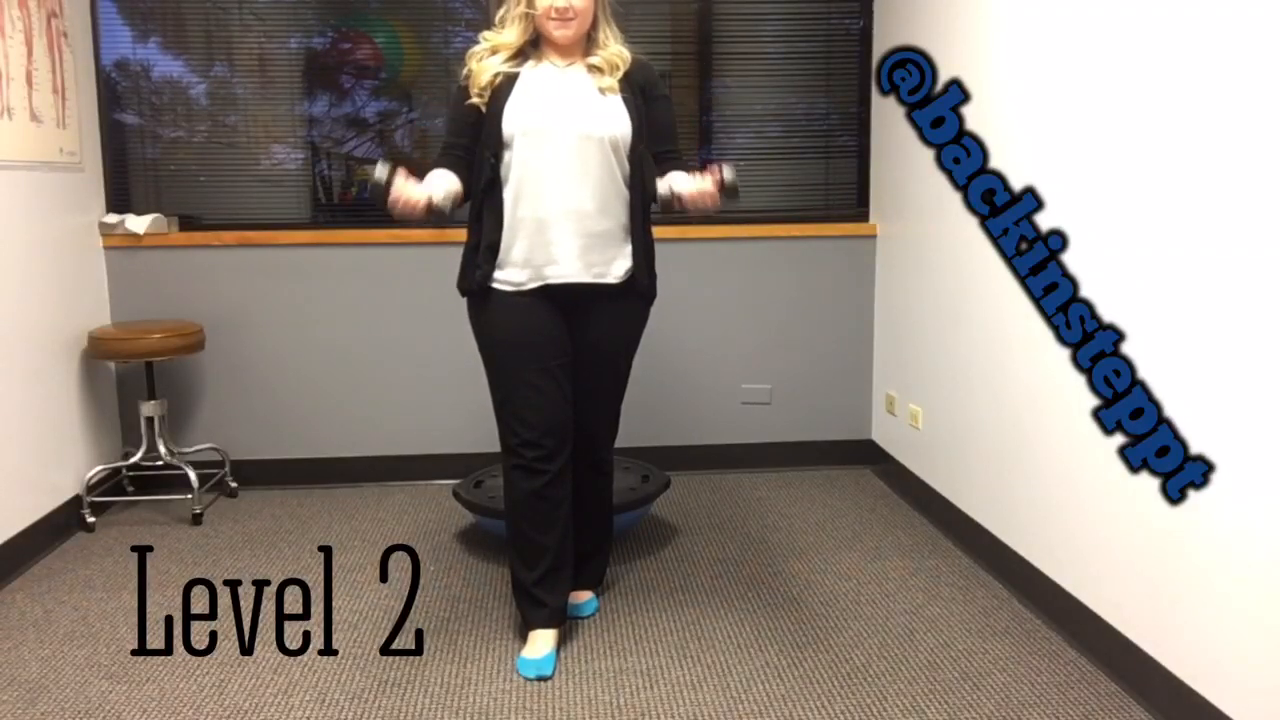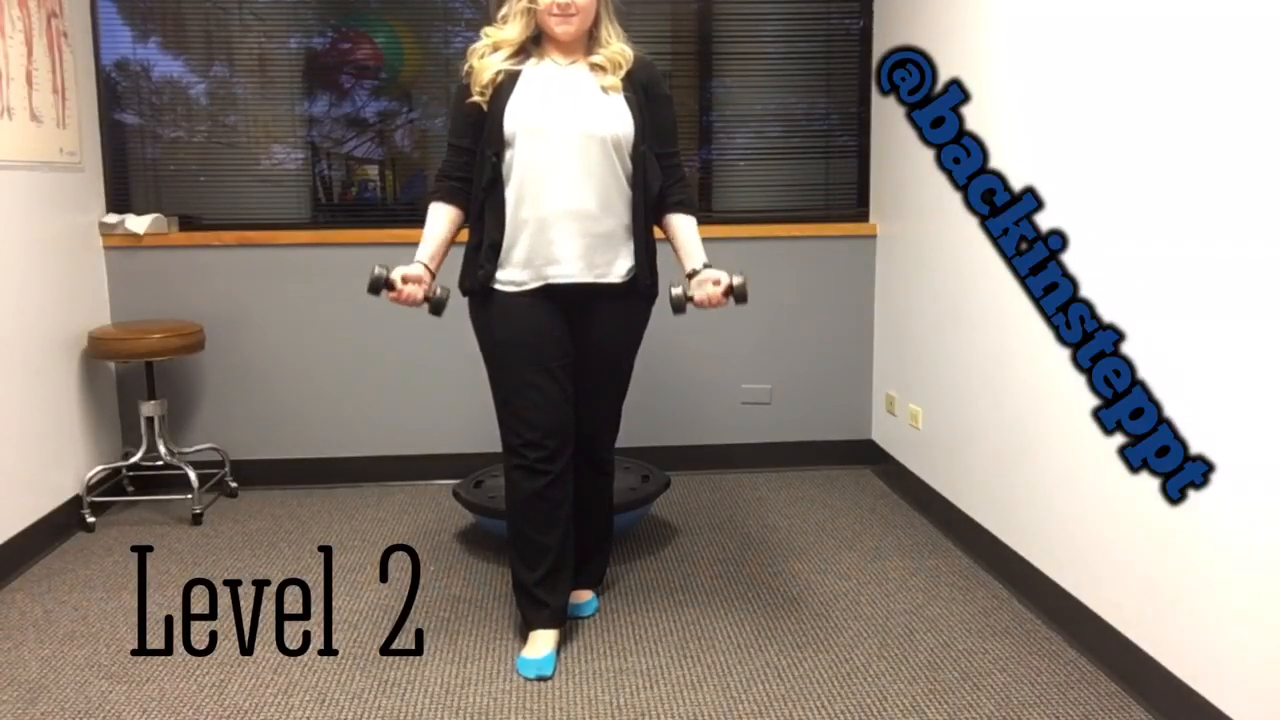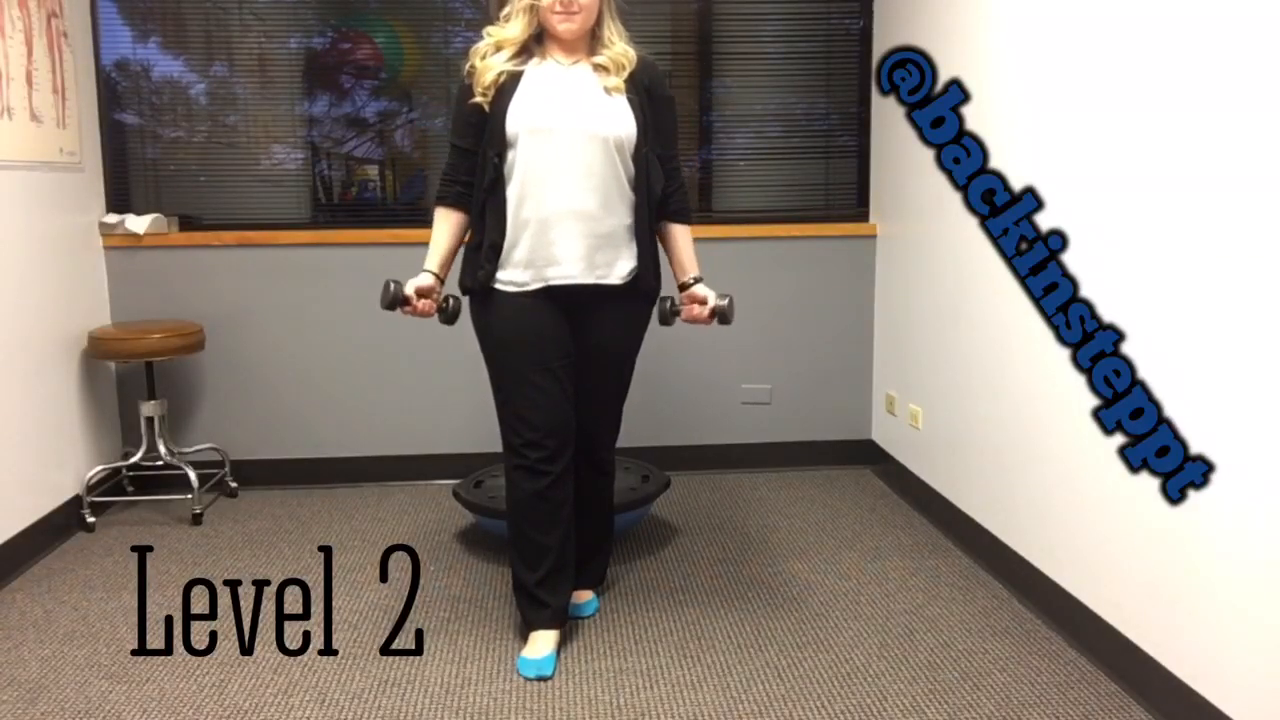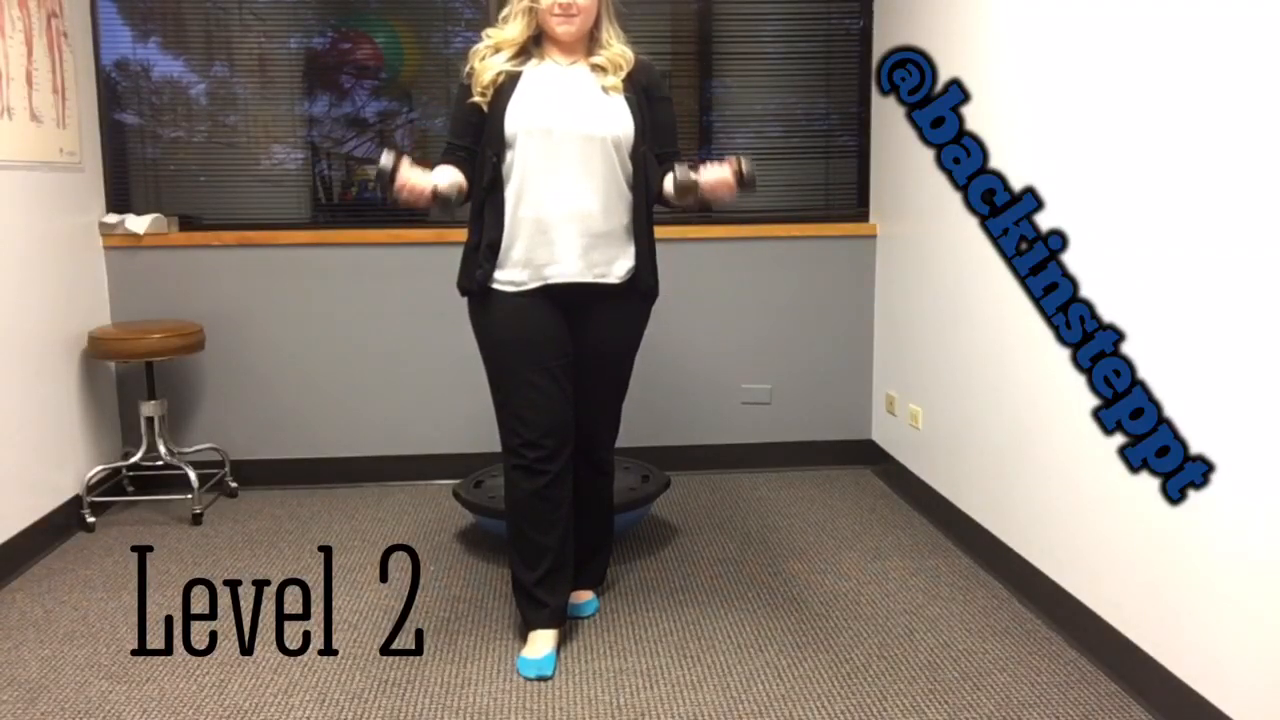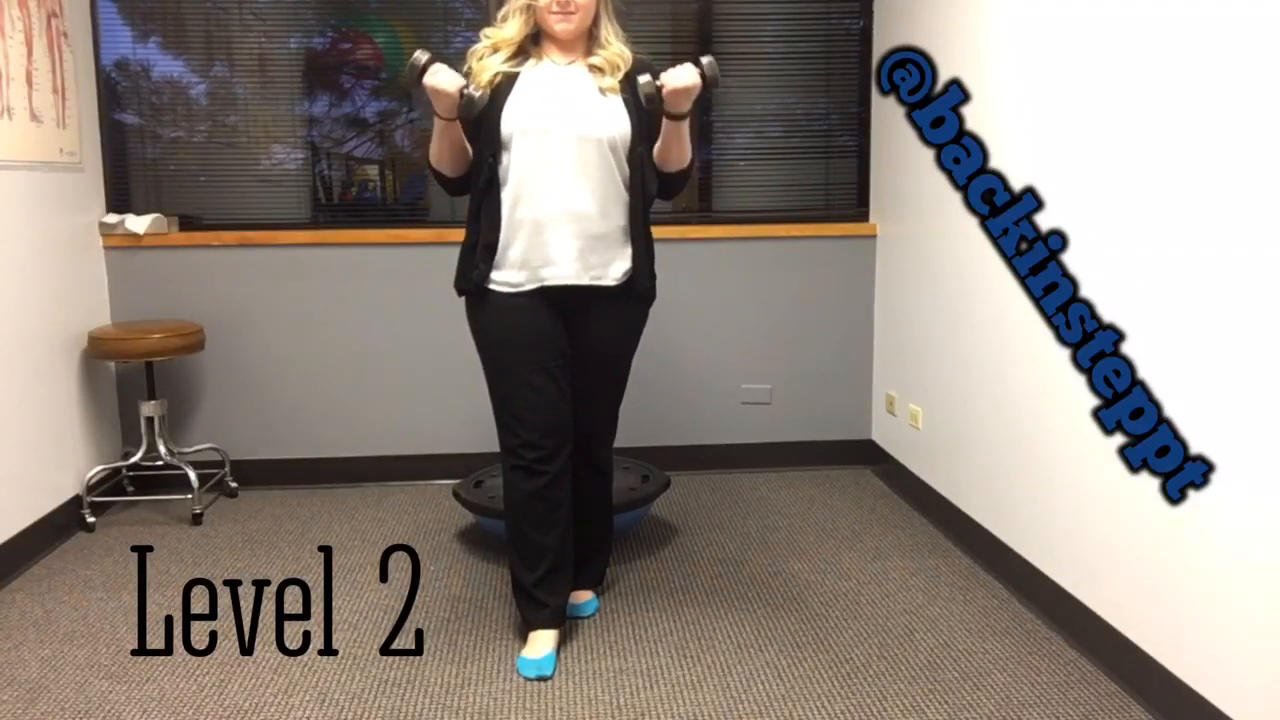
dt=0.4s
person 1, frame 1
left shoulder: (633, 77)
right shoulder: (489, 74)
left elbow: (663, 168)
right elbow: (457, 166)
left wrist: (692, 188)
right wrist: (424, 194)
left hip: (610, 287)
right hip: (514, 289)
left knee: (593, 438)
right knee: (533, 446)
left ankle: (585, 577)
right ankle: (543, 613)
person 1, frame 2
left shoulder: (636, 76)
right shoulder: (490, 72)
left elbow: (668, 182)
right elbow: (457, 179)
left wrist: (696, 266)
right wrist: (425, 262)
left hip: (613, 289)
right hip: (516, 289)
left knee: (594, 440)
right knee: (535, 446)
left ankle: (585, 578)
right ankle: (542, 614)
person 1, frame 3
left shoulder: (639, 76)
right shoulder: (493, 71)
left elbow: (667, 187)
right elbow: (461, 181)
left wrist: (690, 279)
right wrist: (433, 271)
left hip: (613, 290)
right hip: (518, 290)
left knee: (595, 440)
right knee: (535, 446)
left ankle: (585, 578)
right ankle: (542, 615)
person 1, frame 4
left shoulder: (635, 76)
right shoulder: (492, 71)
left elbow: (661, 176)
right elbow: (466, 170)
left wrist: (700, 180)
right wrist: (430, 182)
left hip: (612, 287)
right hip: (516, 288)
left knee: (594, 438)
right knee: (534, 445)
left ankle: (583, 578)
right ankle: (542, 614)
person 1, frame 5
left shoulder: (632, 74)
right shoulder: (492, 70)
left elbow: (668, 180)
right elbow: (457, 176)
left wrist: (678, 116)
right wrist: (444, 115)
left hip: (609, 289)
right hip: (512, 289)
left knee: (593, 439)
right knee: (531, 447)
left ankle: (585, 577)
right ankle: (541, 615)
